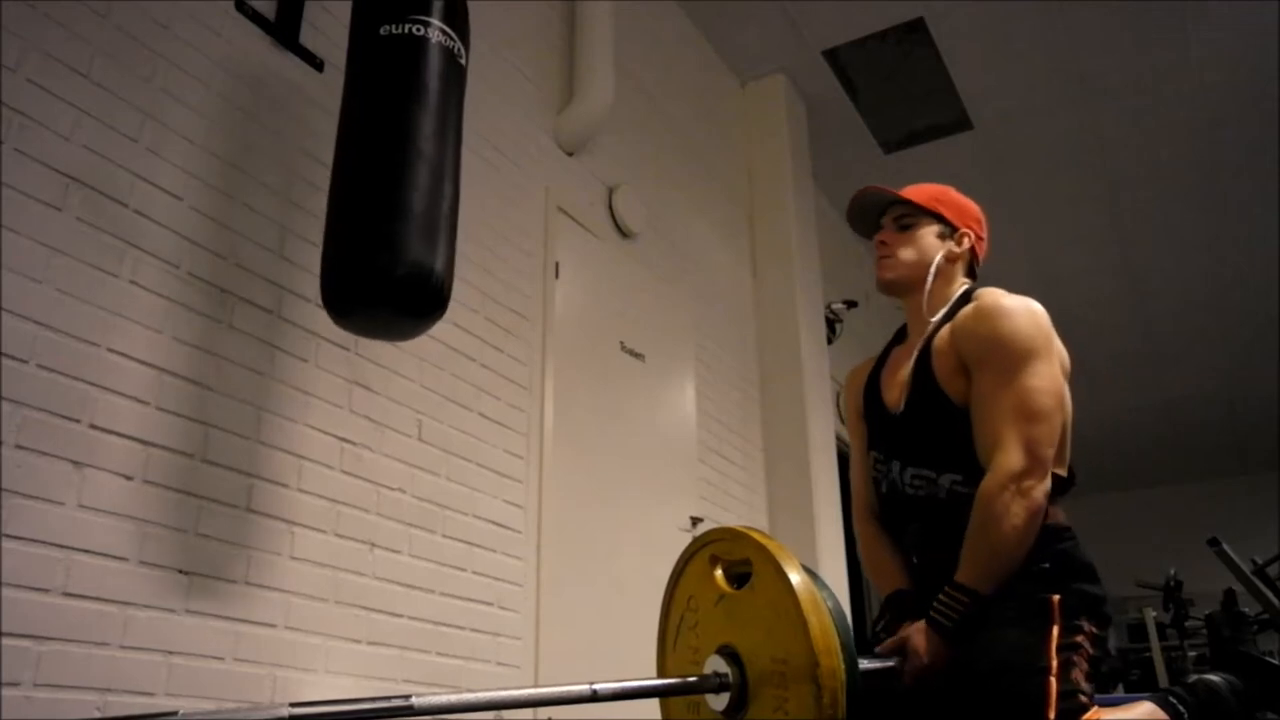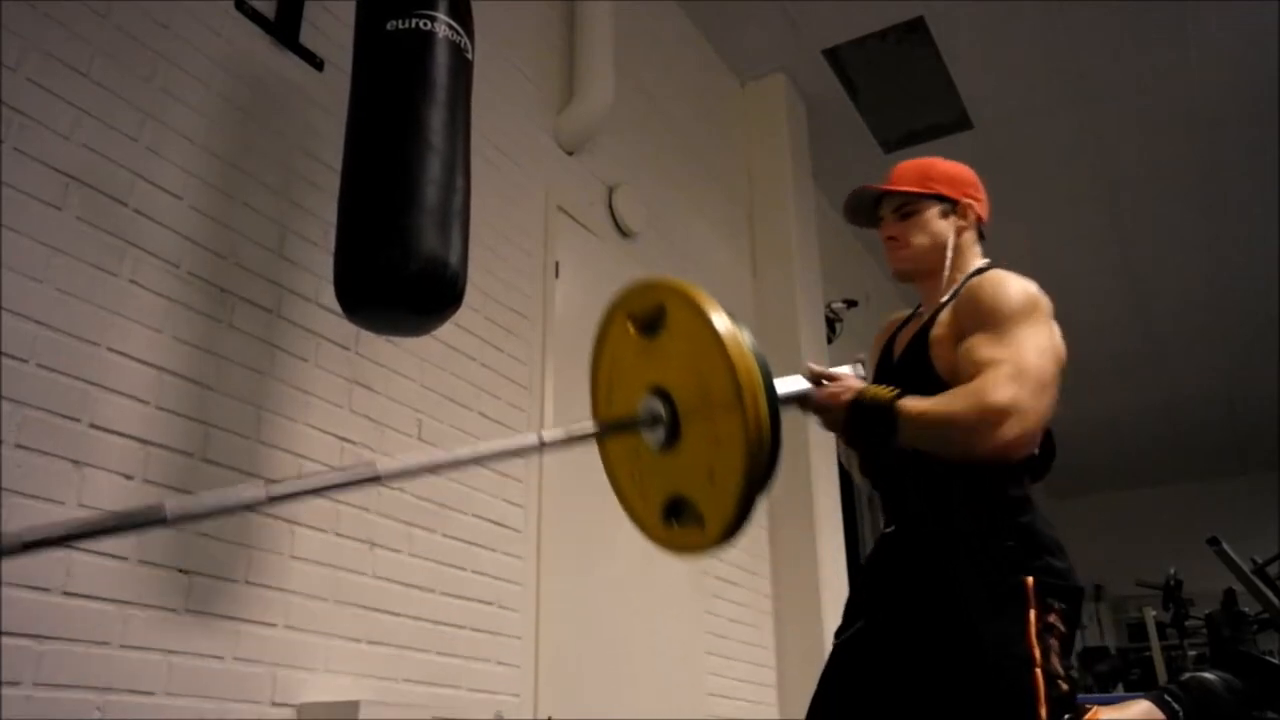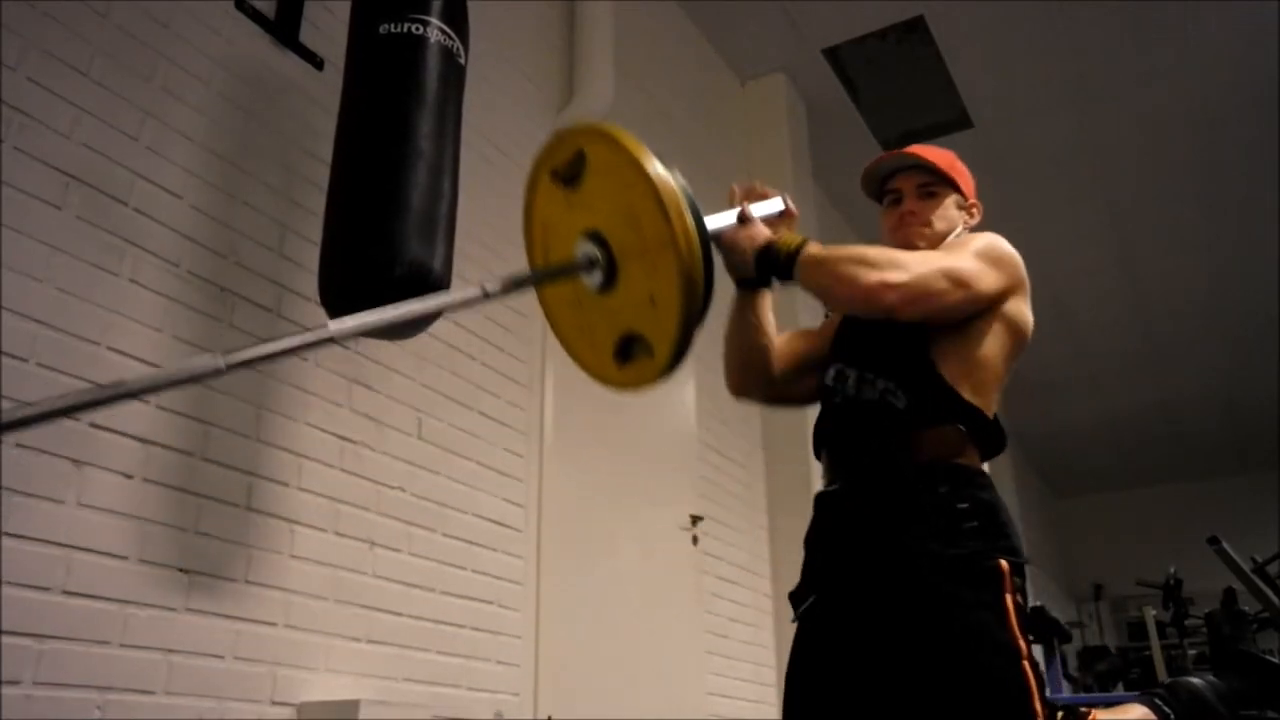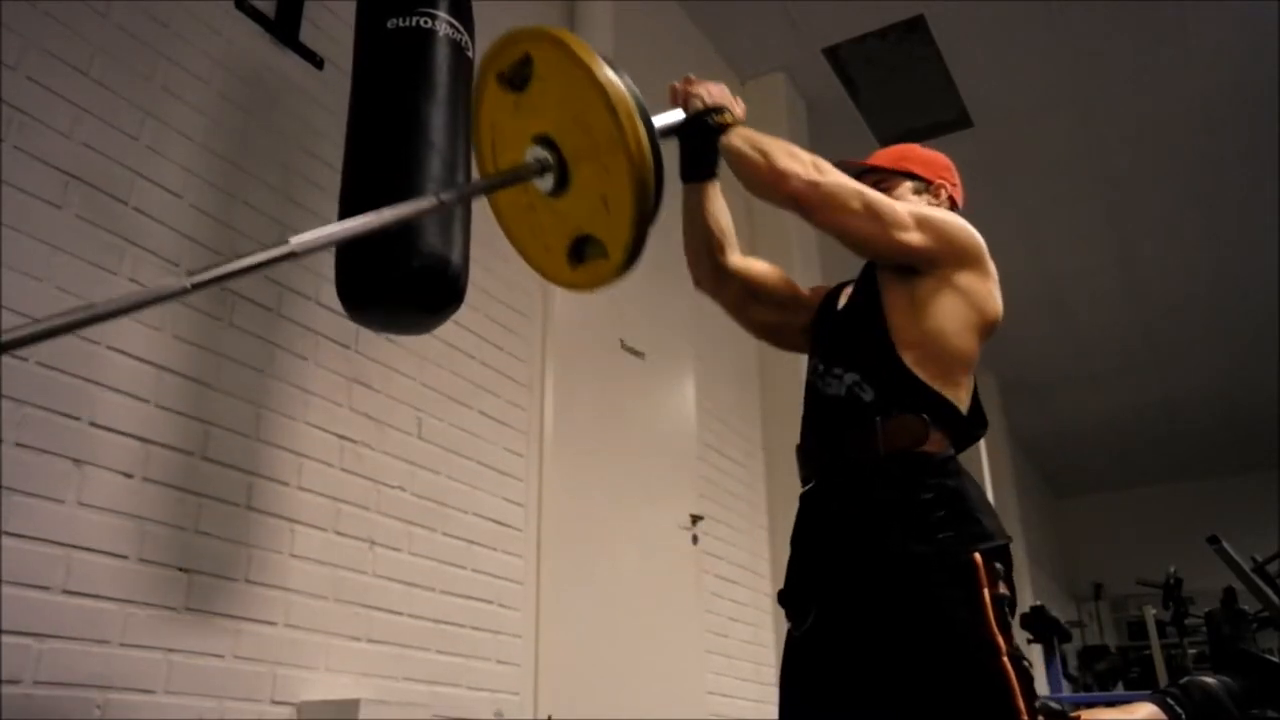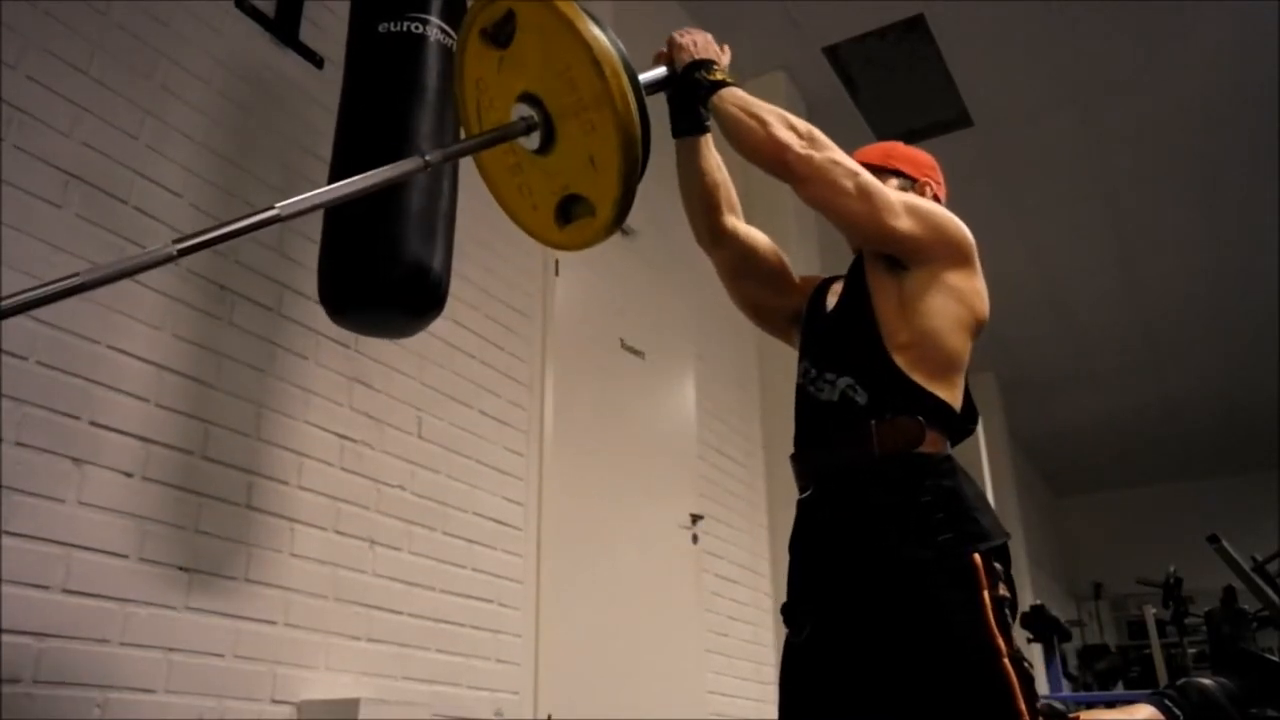
dt=1s
person 1, frame 1
left shoulder: (999, 322)
right shoulder: (867, 380)
left elbow: (1021, 481)
right elbow: (869, 512)
left wrist: (949, 618)
right wrist: (904, 610)
left hip: (1028, 588)
right hip: (930, 597)
person 1, frame 2
left shoulder: (1000, 297)
right shoulder: (896, 333)
left elbow: (1003, 420)
left wrist: (870, 406)
right wrist: (849, 411)
left hip: (996, 563)
right hip: (906, 569)
person 1, frame 3
left shoulder: (986, 260)
right shoulder: (853, 315)
left elbow: (889, 283)
right elbow: (755, 377)
left wrist: (786, 252)
right wrist: (752, 277)
left hip: (944, 534)
right hip: (843, 542)
person 1, frame 4
left shoulder: (948, 247)
right shoulder: (836, 306)
left elbow: (807, 182)
right elbow: (718, 273)
left wrist: (723, 125)
right wrist: (698, 160)
left hip: (928, 532)
right hip: (832, 543)
person 1, frame 5
left shoulder: (938, 246)
right shoulder: (816, 303)
left elbow: (801, 154)
right elbow: (721, 231)
left wrist: (709, 81)
right wrist: (689, 117)
left hip: (925, 534)
right hip: (828, 543)
